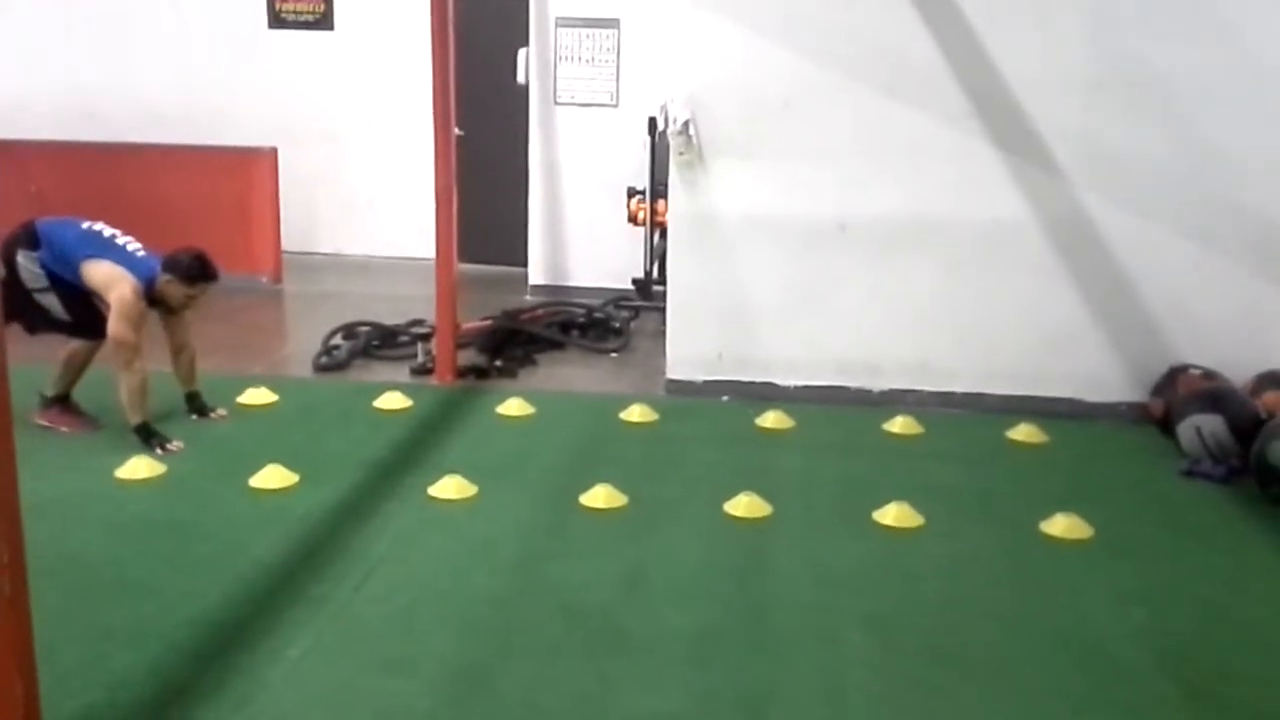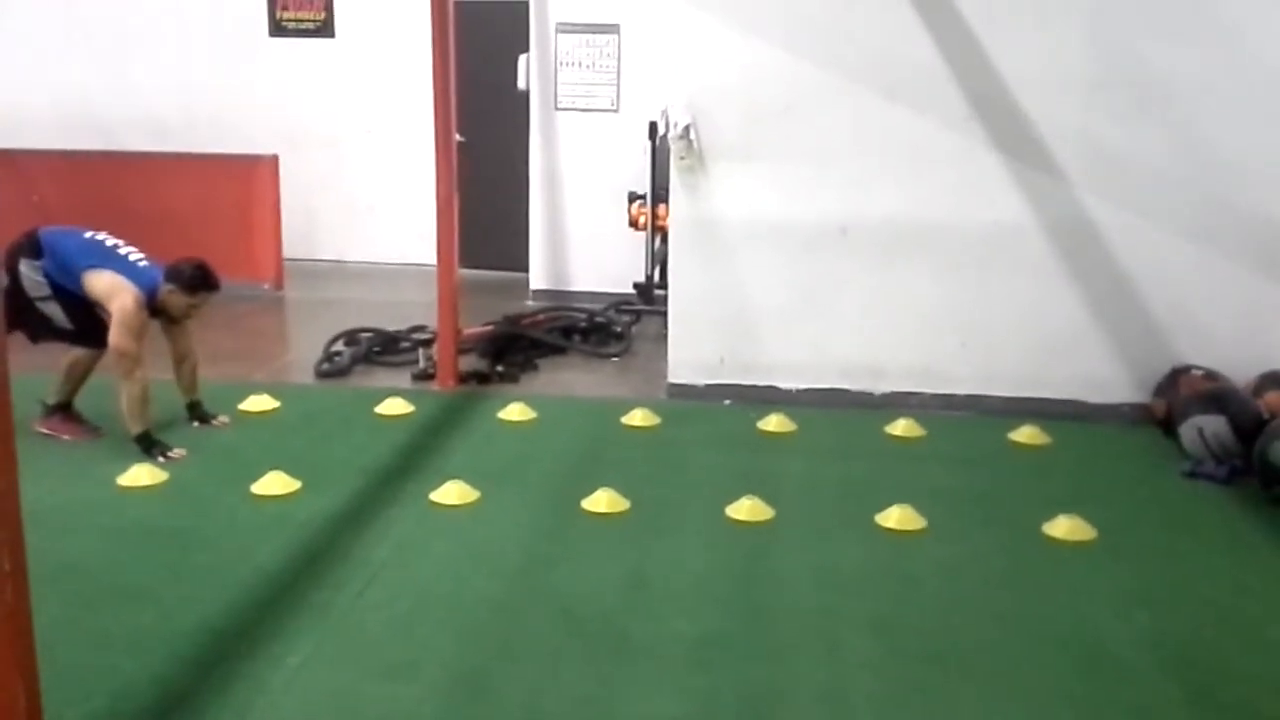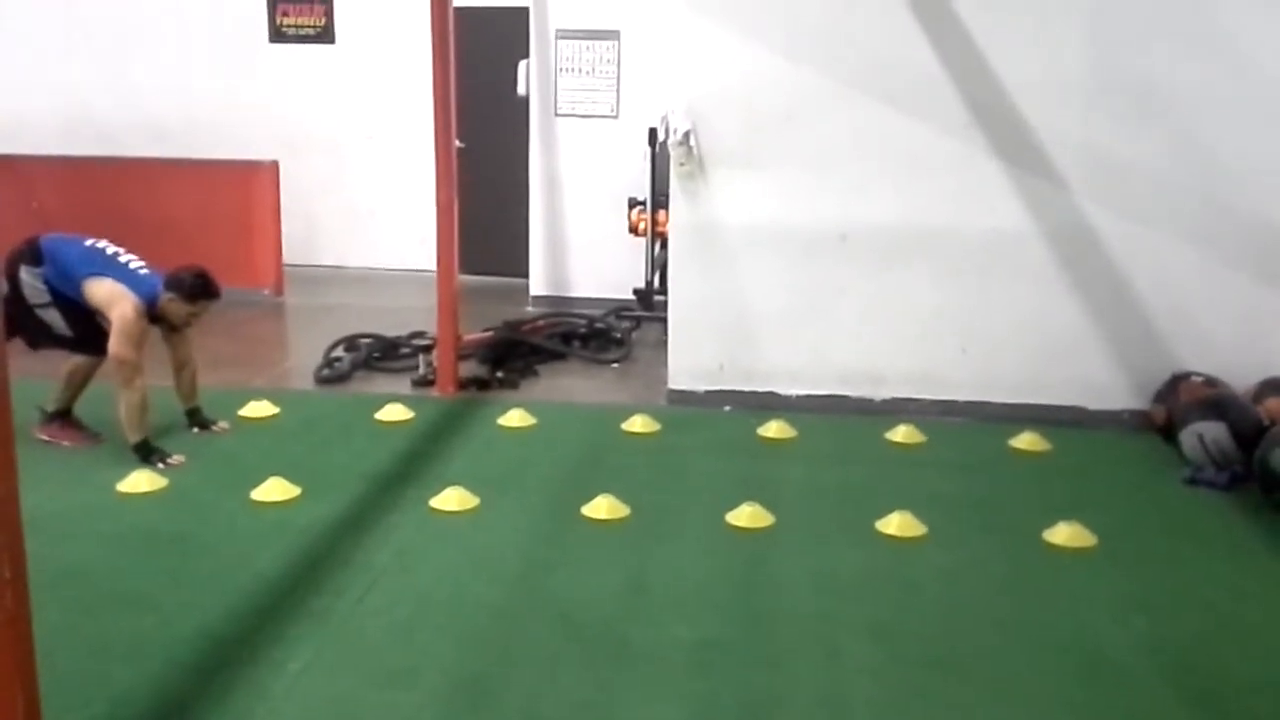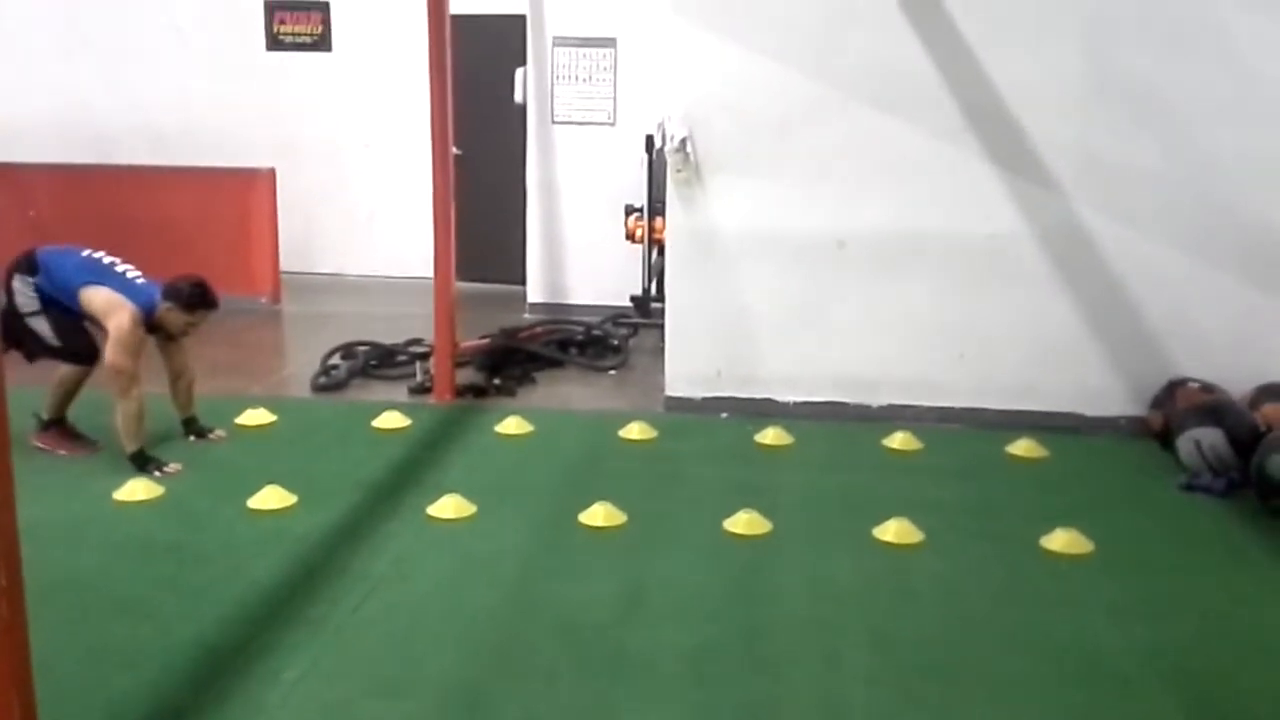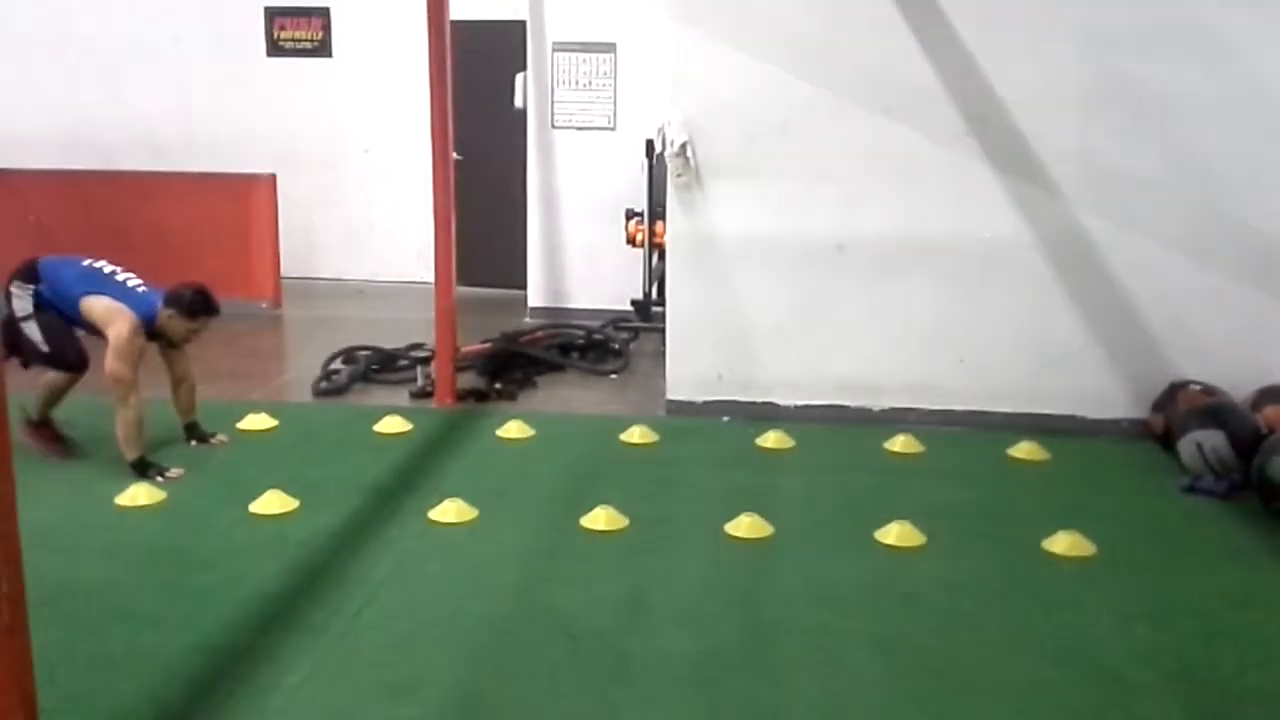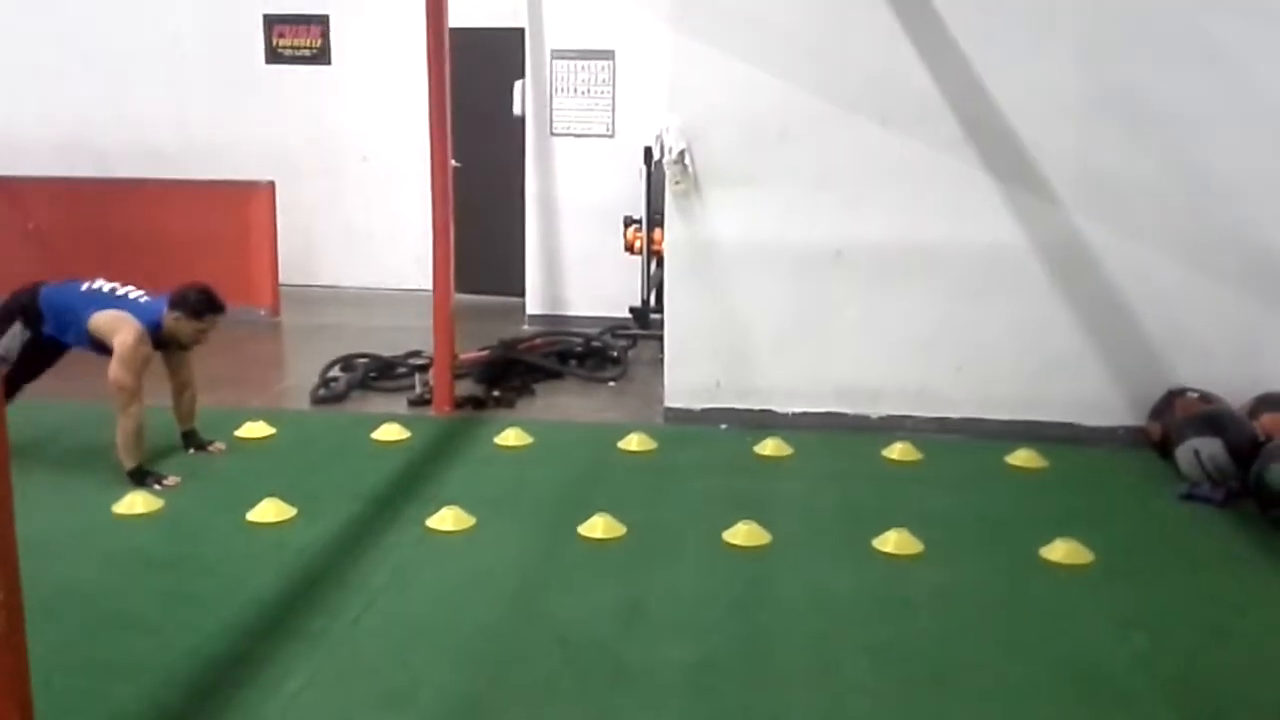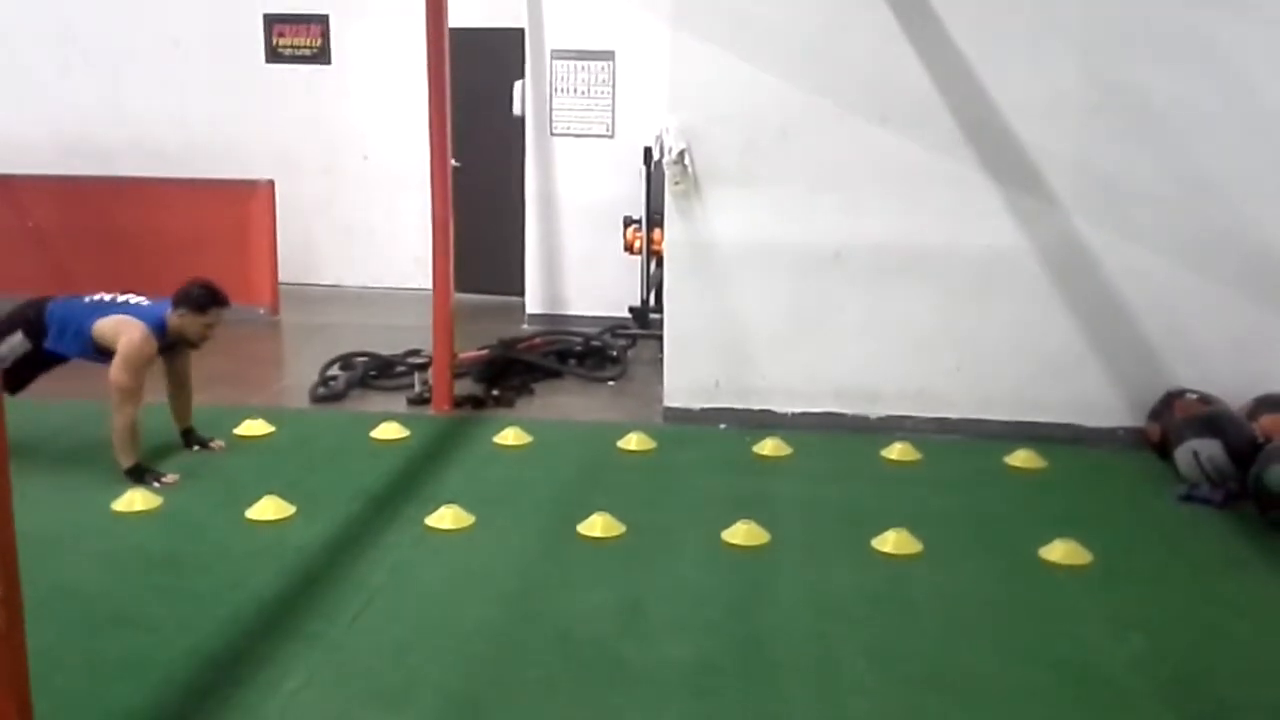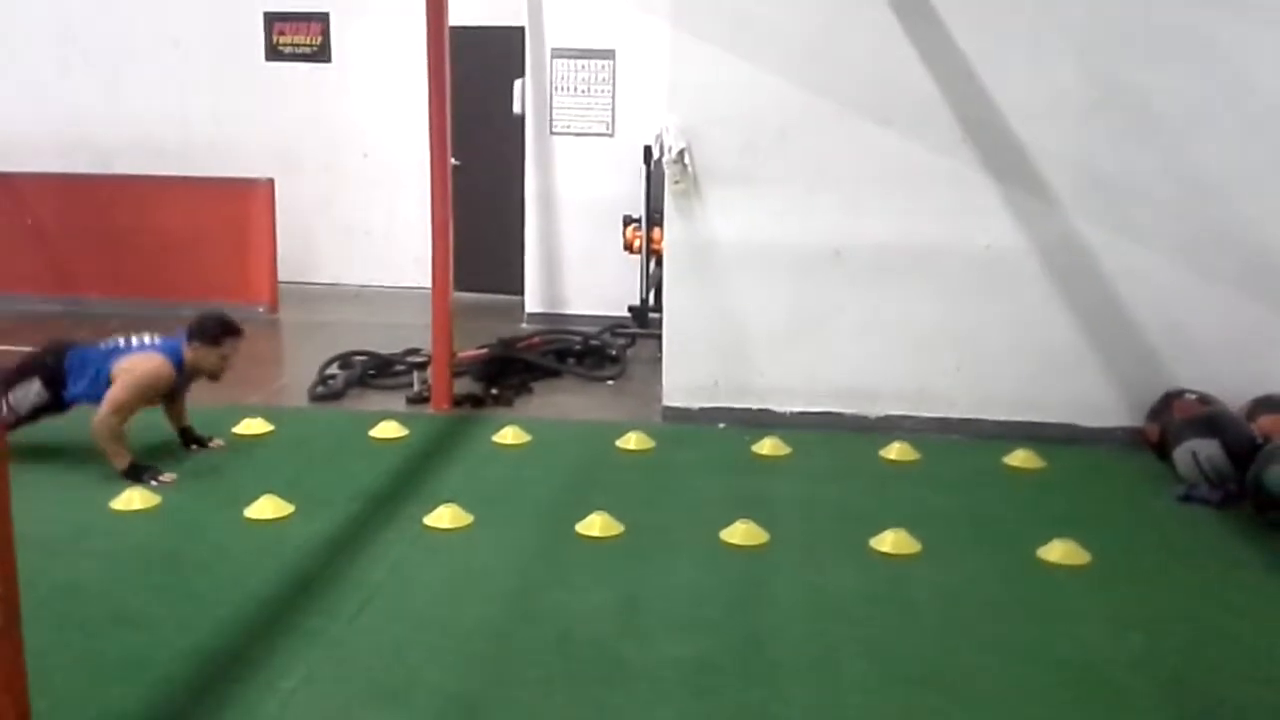
dt=0.2s
person 1, frame 1
left shoulder: (167, 280)
right shoulder: (130, 293)
left elbow: (182, 347)
right elbow: (129, 365)
left wrist: (194, 399)
right wrist: (144, 431)
left hip: (58, 247)
right hip: (29, 249)
right knee: (91, 332)
right ankle: (54, 405)
person 1, frame 2
left shoulder: (169, 290)
right shoulder: (131, 303)
left elbow: (184, 356)
right elbow: (130, 375)
left wrist: (195, 408)
right wrist: (145, 441)
left hip: (61, 255)
right hip: (32, 258)
right knee: (93, 341)
right ankle: (55, 413)
person 1, frame 3
left shoulder: (169, 298)
right shoulder: (130, 312)
left elbow: (184, 364)
right elbow: (130, 384)
left wrist: (194, 414)
right wrist: (143, 449)
left hip: (62, 261)
right hip: (32, 265)
right knee: (92, 347)
right ankle: (55, 419)
person 1, frame 4
left shoulder: (166, 306)
right shoulder: (128, 320)
left elbow: (180, 372)
right elbow: (127, 393)
left wrist: (191, 422)
right wrist: (139, 457)
left hip: (57, 272)
right hip: (29, 276)
right knee: (81, 356)
right ankle: (50, 427)
person 1, frame 5
left shoulder: (168, 312)
right shoulder: (128, 328)
left elbow: (182, 378)
right elbow: (126, 400)
left wrist: (192, 428)
right wrist: (139, 464)
left hip: (62, 283)
right hip: (31, 285)
right knee: (69, 363)
right ankle: (38, 424)
person 1, frame 6
left shoulder: (171, 319)
right shoulder: (134, 336)
left elbow: (184, 384)
right elbow: (128, 408)
left wrist: (190, 435)
right wrist: (136, 472)
left hip: (64, 308)
right hip: (32, 312)
person 1, frame 7
left shoulder: (176, 322)
right shoulder: (140, 338)
left elbow: (179, 384)
right elbow: (124, 409)
left wrist: (188, 433)
right wrist: (134, 470)
left hip: (60, 328)
right hip: (39, 327)
person 1, frame 8
left shoulder: (190, 355)
right shoulder: (158, 370)
right elbow: (104, 421)
left wrist: (186, 432)
right wrist: (132, 470)
left hip: (75, 368)
right hip: (57, 374)
